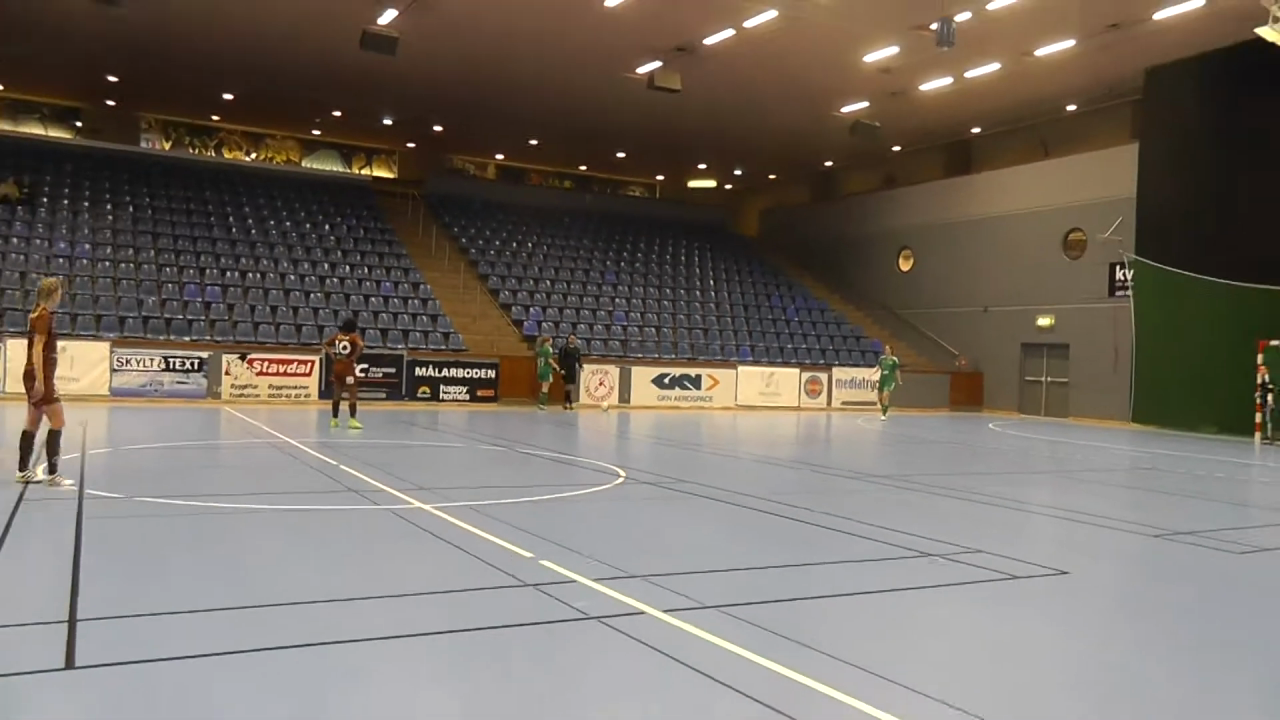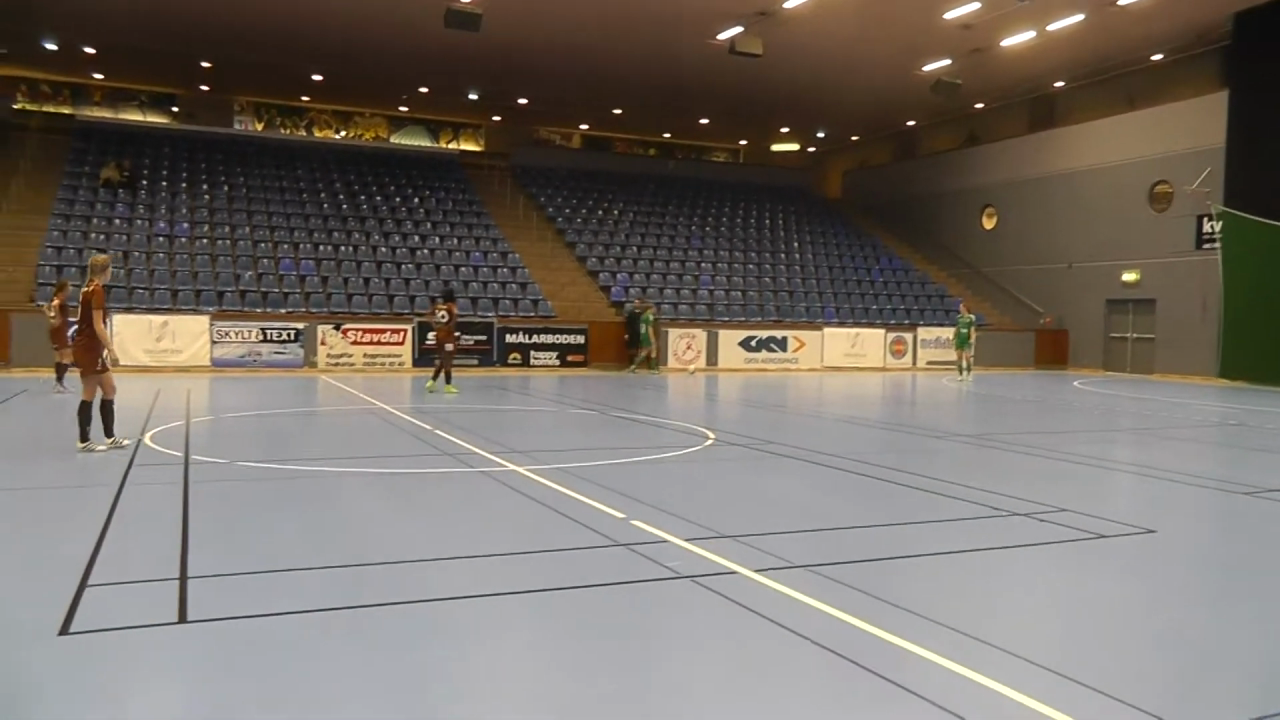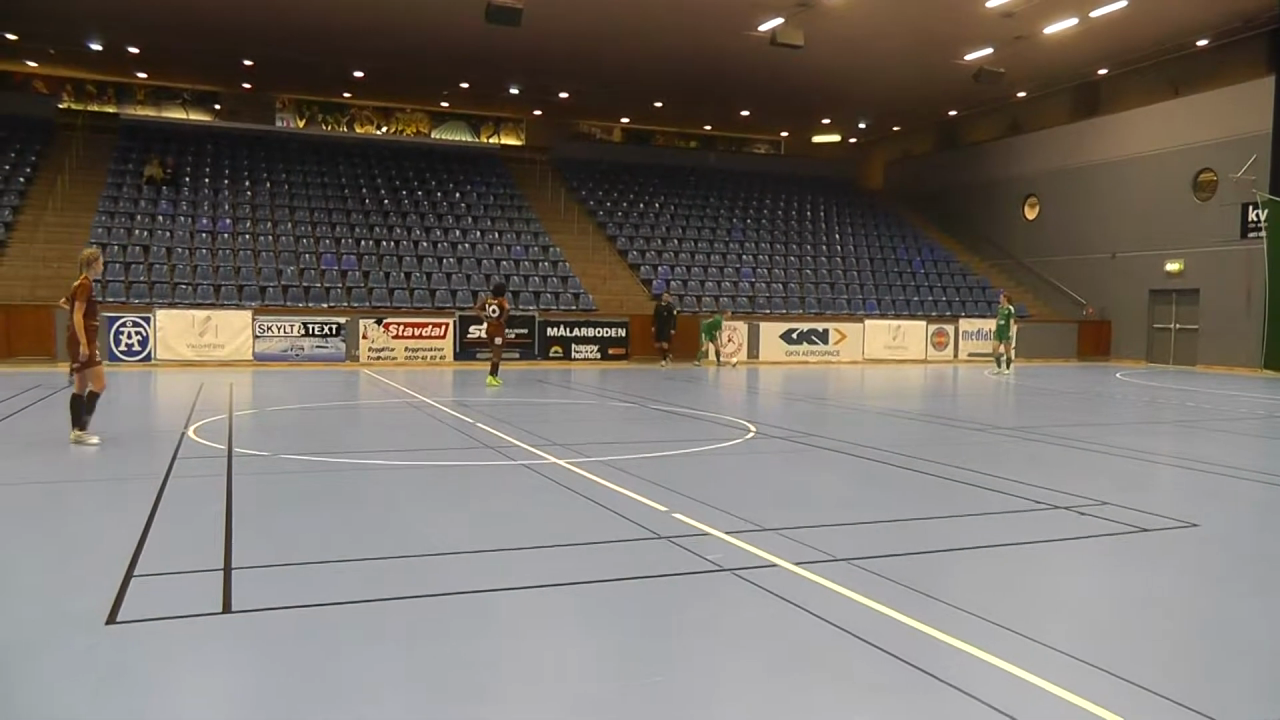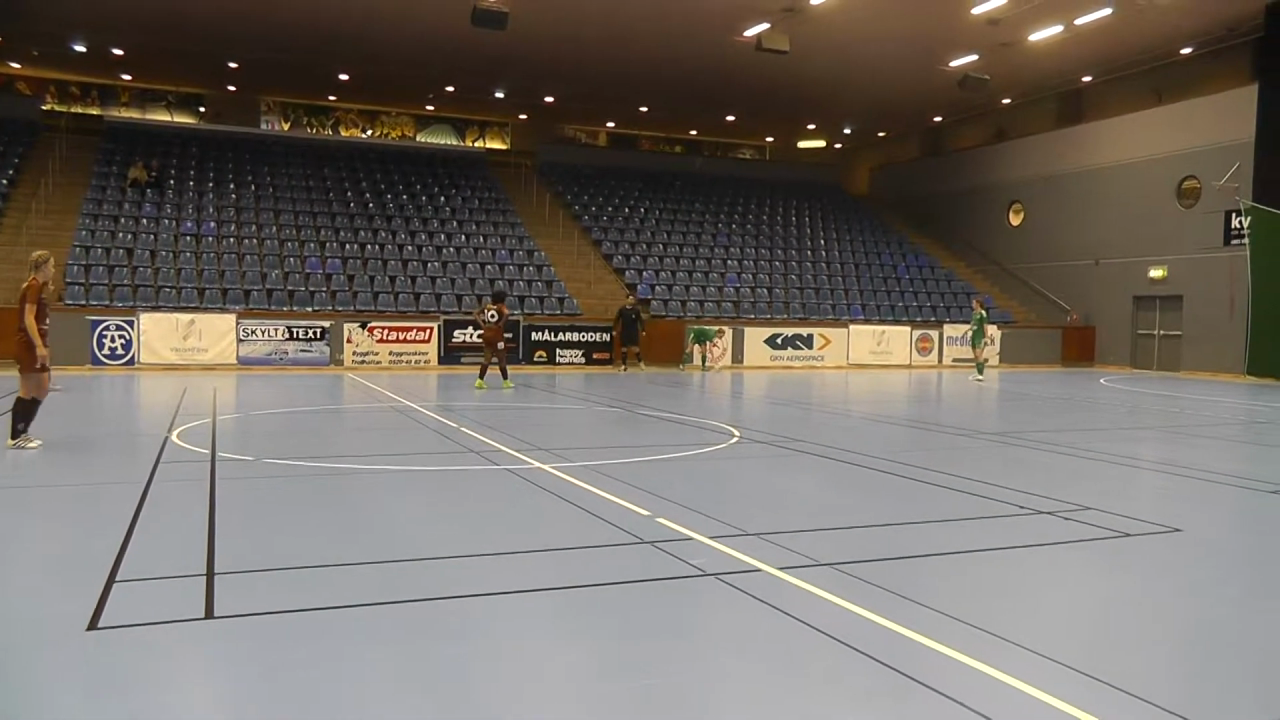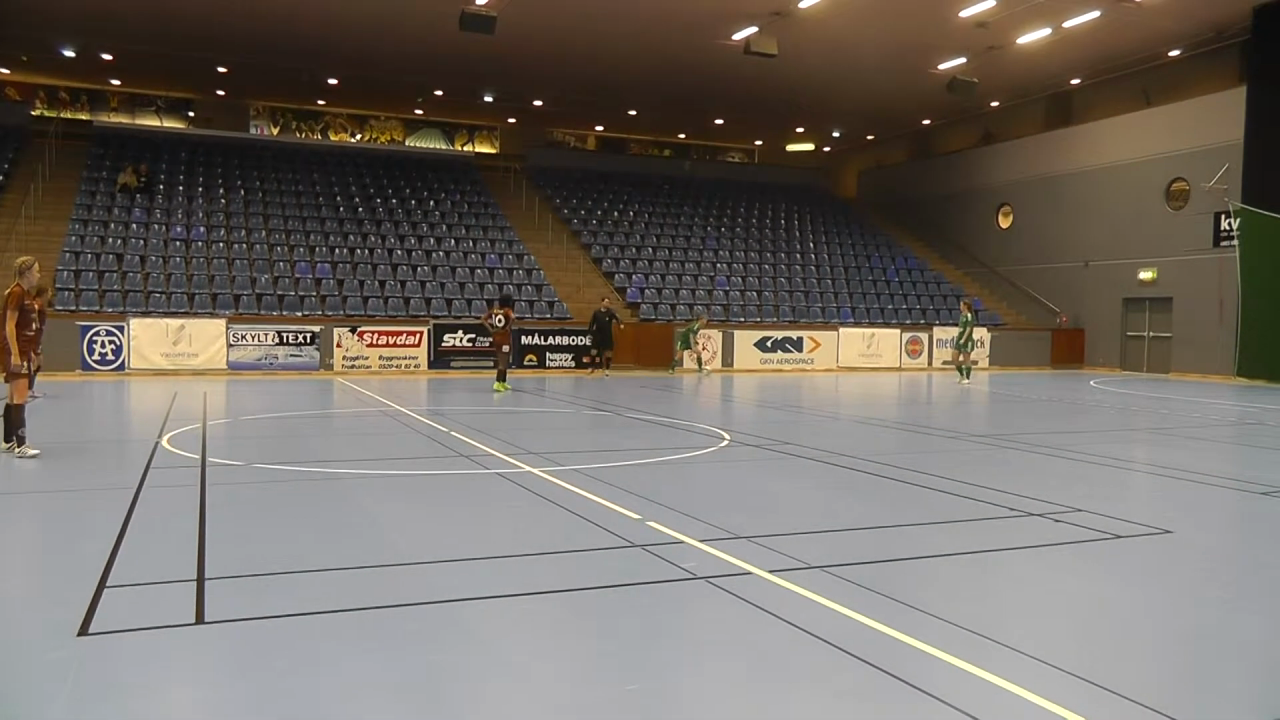
dt=0.7s
person 1, frame 1
left shoulder: (38, 314)
right shoulder: (44, 316)
right elbow: (38, 350)
right wrist: (39, 379)
left hip: (38, 377)
right hip: (41, 377)
left knee: (33, 425)
right knee: (58, 423)
left ankle: (24, 470)
right ankle: (52, 474)
person 1, frame 2
left shoulder: (88, 289)
right shoulder: (96, 291)
right elbow: (98, 324)
right wrist: (110, 350)
left hip: (89, 348)
right hip: (88, 348)
left knee: (110, 391)
right knee: (90, 395)
left ankle: (110, 436)
right ankle: (85, 441)
person 1, frame 3
left shoulder: (84, 283)
right shoulder: (85, 284)
right elbow: (77, 316)
left wrist: (88, 342)
right wrist: (84, 344)
left hip: (84, 342)
right hip: (82, 343)
left knee: (80, 388)
right knee: (99, 385)
left ankle: (78, 430)
right ankle: (81, 430)
person 1, frame 4
left shoulder: (38, 286)
right shoulder: (33, 286)
right elbow: (29, 319)
right wrist: (39, 346)
left hip: (33, 346)
right hip: (29, 347)
left knee: (41, 391)
right knee: (27, 392)
left ankle: (22, 433)
right ankle: (15, 438)
person 1, frame 5
left shoulder: (25, 293)
right shoulder: (16, 293)
right elbow: (9, 326)
left wrist: (29, 352)
right wrist: (15, 354)
left hip: (22, 351)
right hip: (15, 352)
left knee: (14, 398)
right knee: (20, 399)
left ankle: (8, 441)
right ankle: (20, 446)
